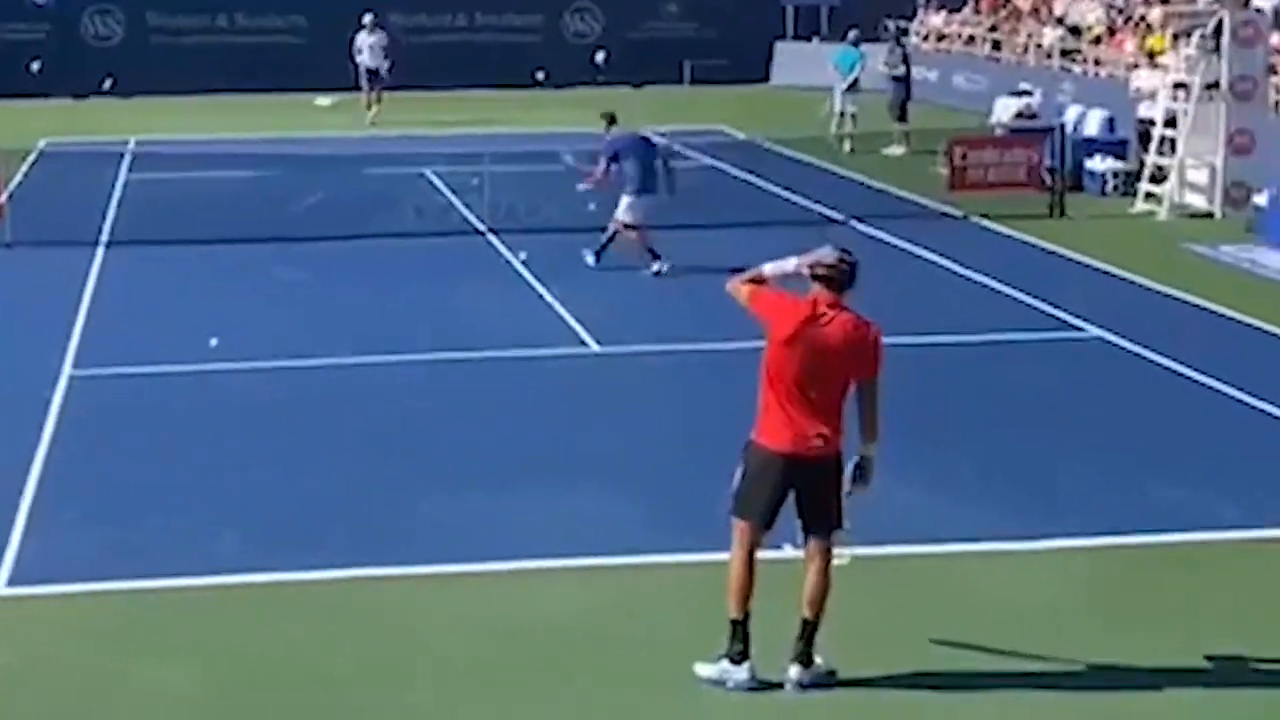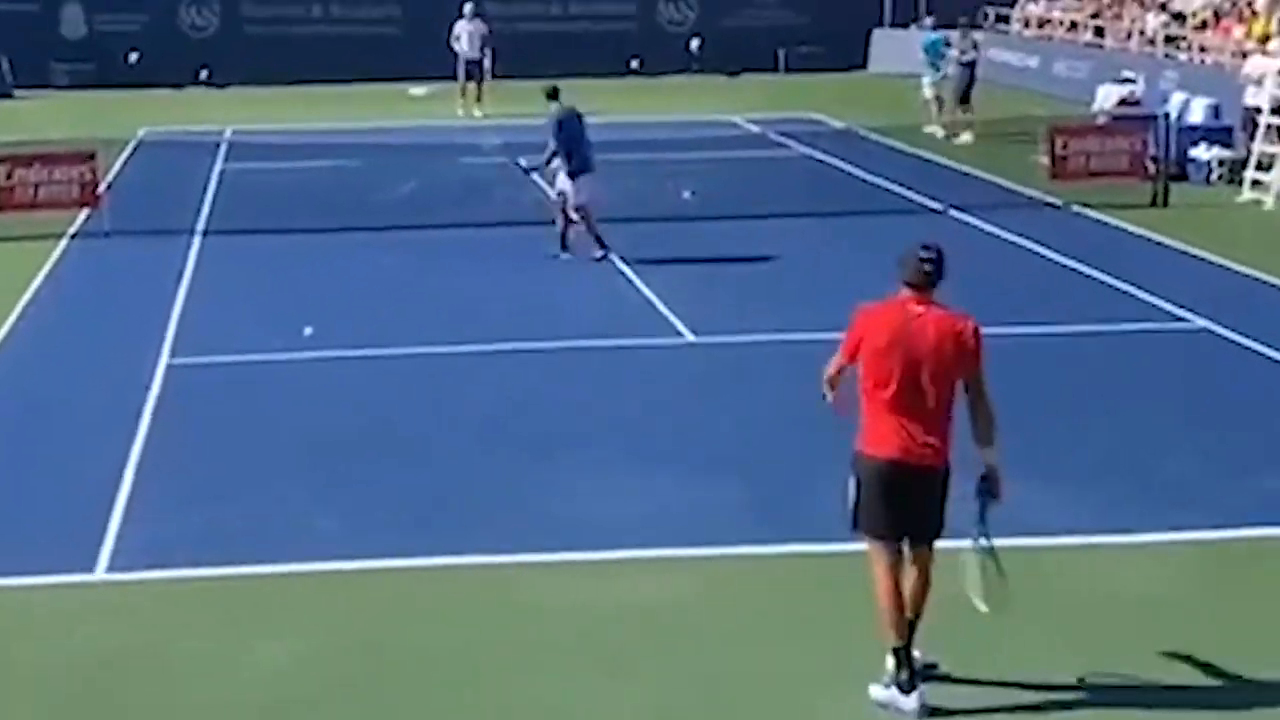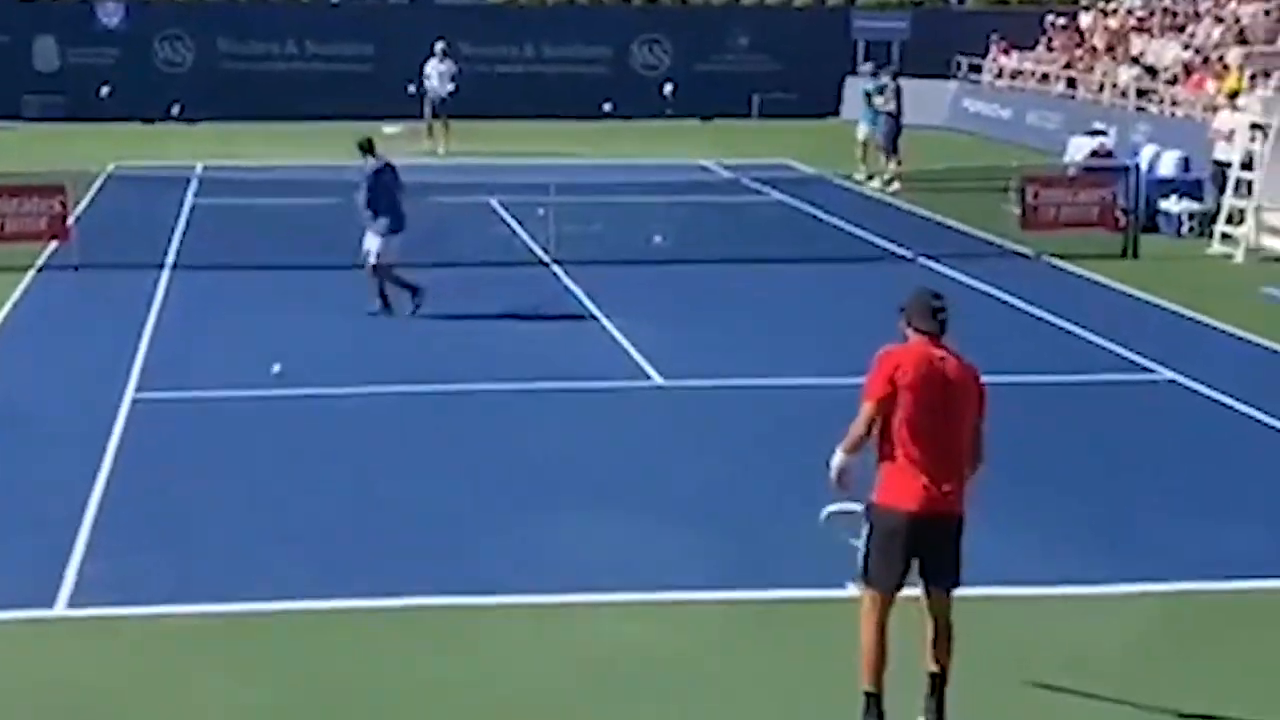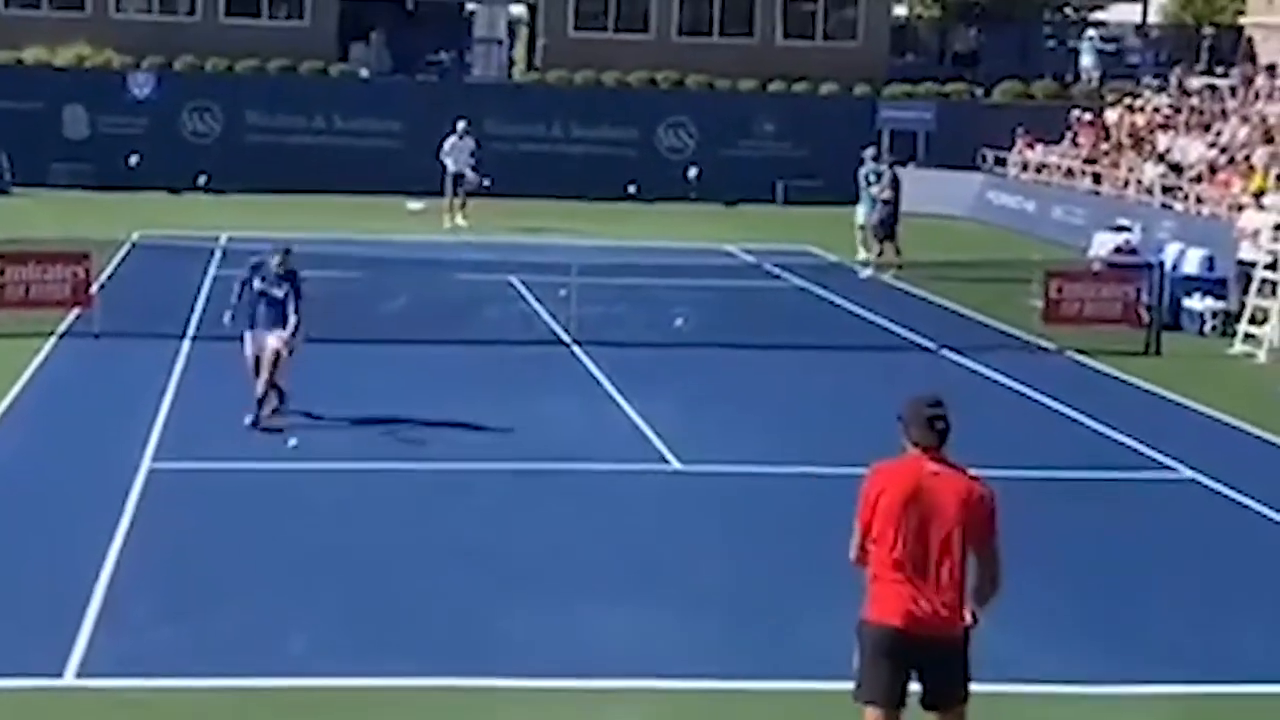
dt=1s
person 1, frame 1
left shoulder: (786, 310)
right shoulder: (863, 334)
left elbow: (736, 284)
right elbow: (868, 404)
left wrist: (791, 264)
right wrist: (867, 455)
left hip: (770, 448)
right hip: (822, 455)
left knee: (743, 546)
right knee: (818, 554)
left ankle: (737, 659)
right ankle: (803, 661)
person 1, frame 2
left shoulder: (869, 318)
right shoulder: (961, 329)
left elbow: (832, 375)
right elbow: (978, 404)
left wrist: (832, 392)
right wrist: (990, 464)
left hip: (878, 457)
right hip: (931, 461)
left knee: (886, 563)
right knee: (921, 558)
left ankle: (905, 681)
right ankle: (904, 655)
person 1, frame 3
left shoulder: (893, 359)
right shoulder: (968, 374)
left elbow: (863, 428)
right elbow: (974, 456)
left wrist: (839, 459)
left hip: (897, 504)
right hip: (949, 507)
left knee: (874, 610)
right knee: (939, 610)
person 1, frame 4
left shoulder: (881, 477)
right shoulder: (976, 492)
left elbow: (857, 554)
right elbow: (990, 578)
right wrist: (972, 609)
left hip: (886, 622)
right hip: (946, 628)
